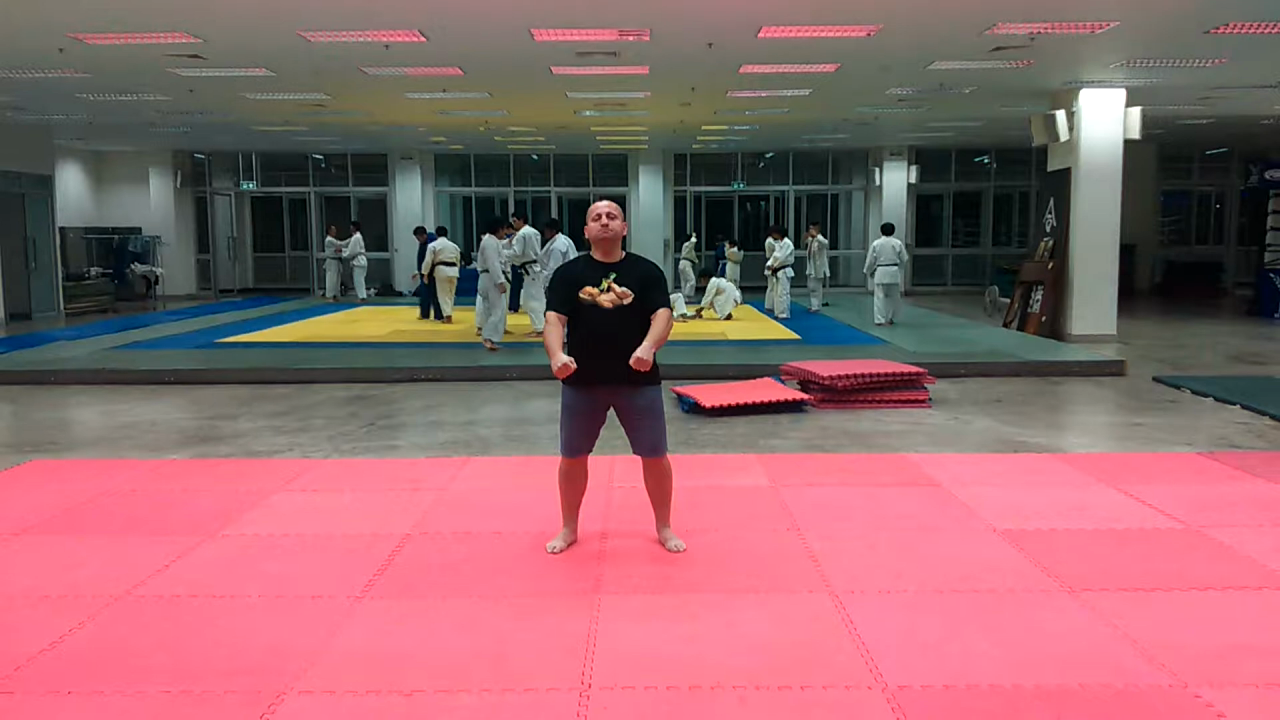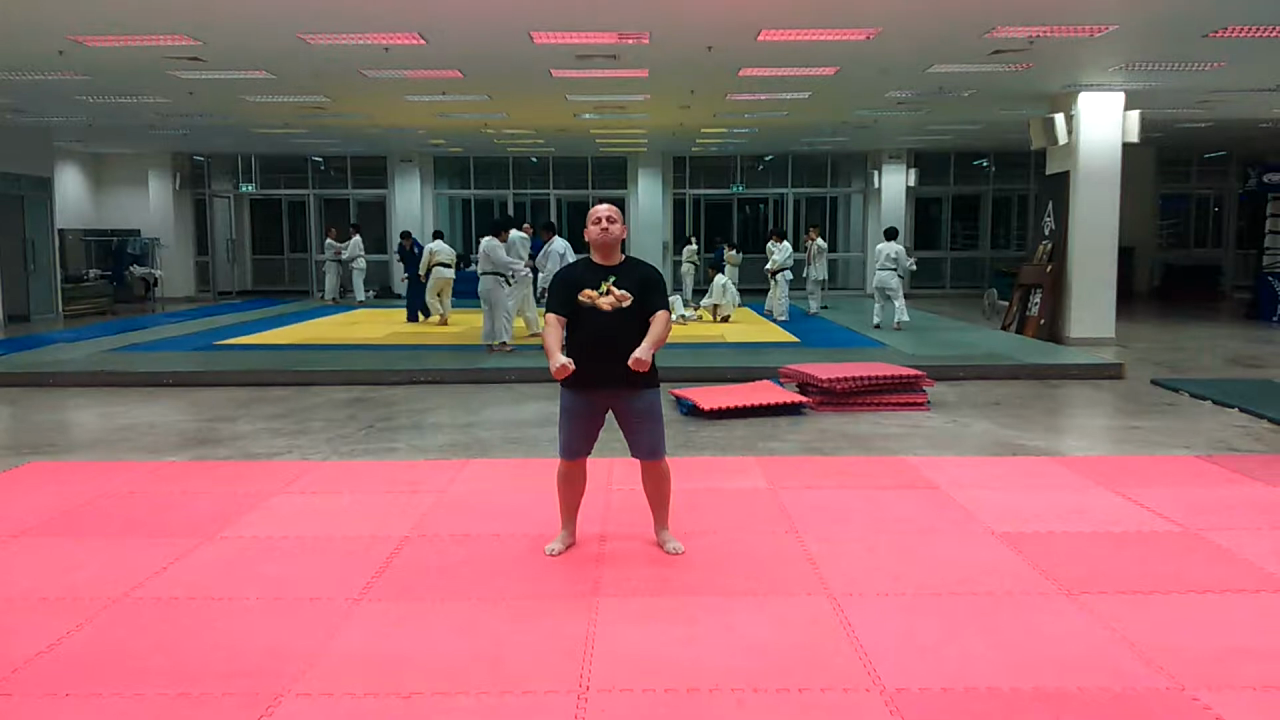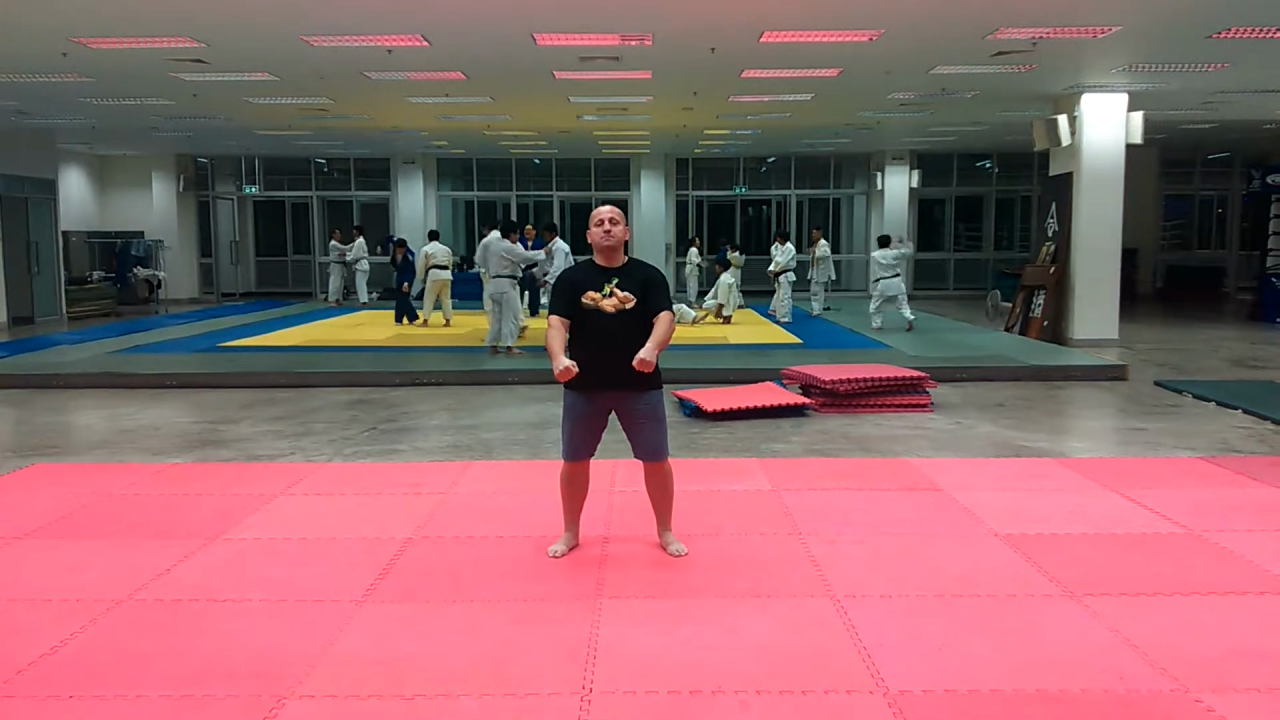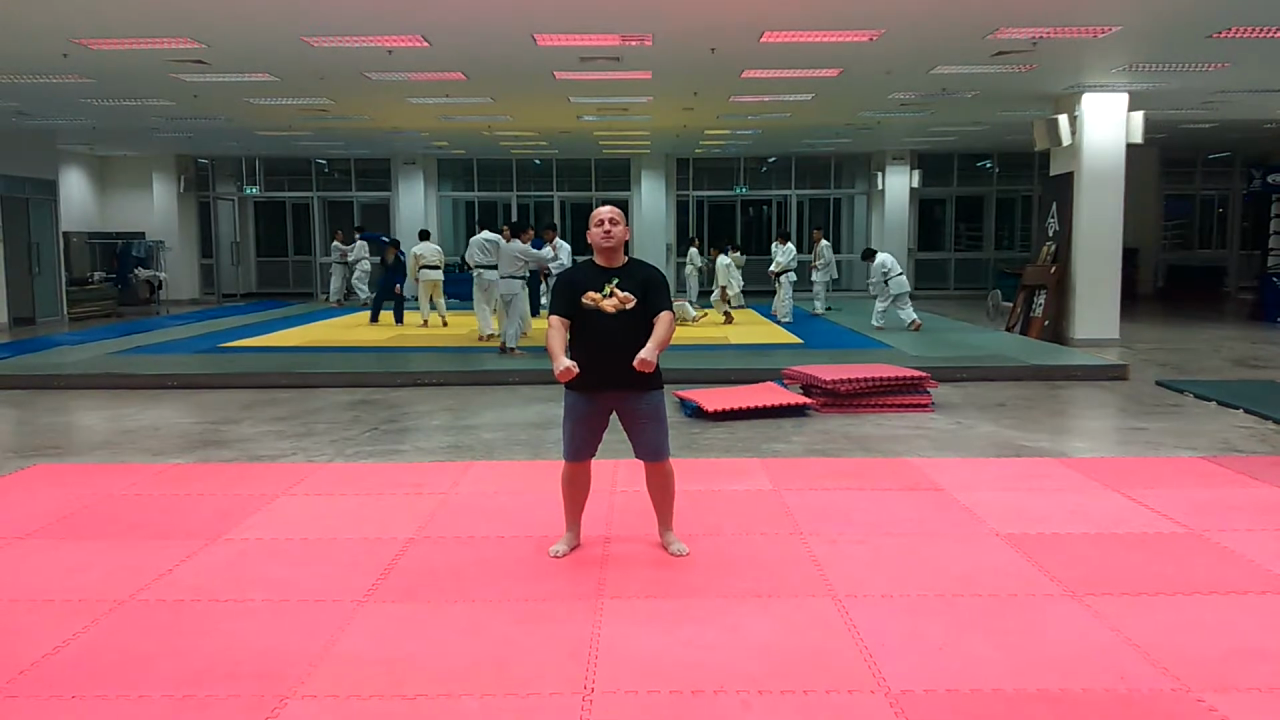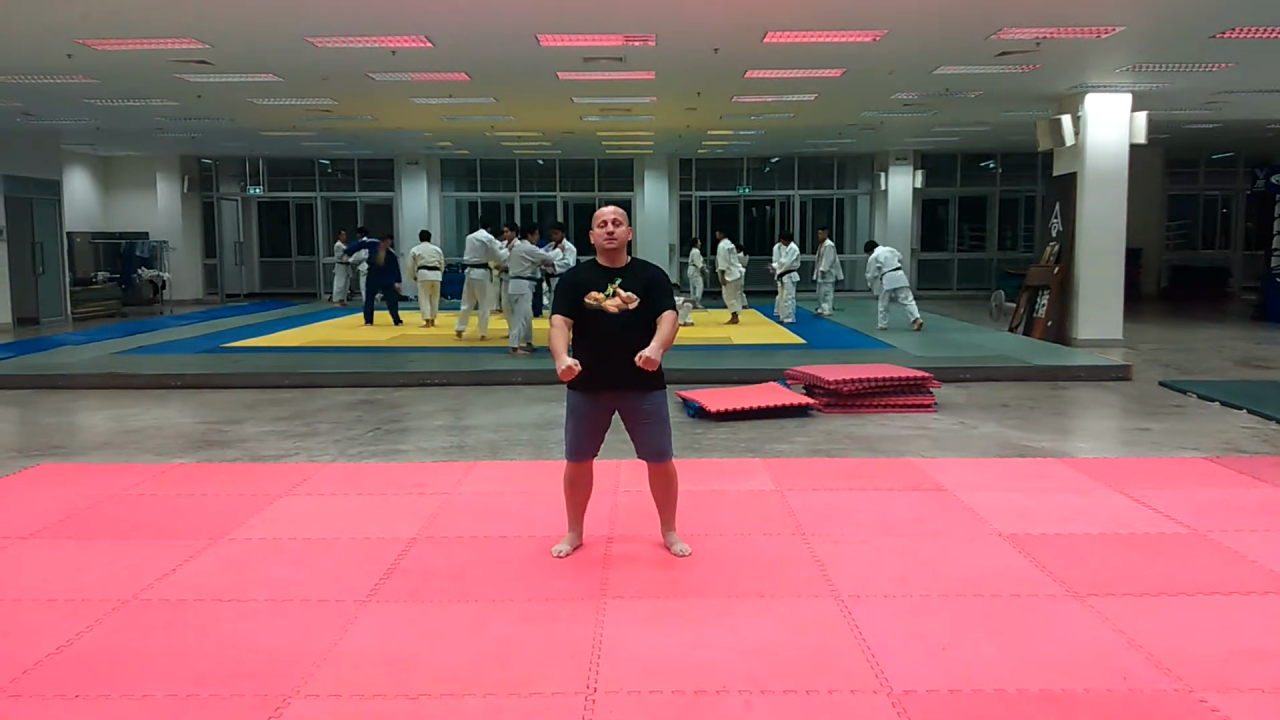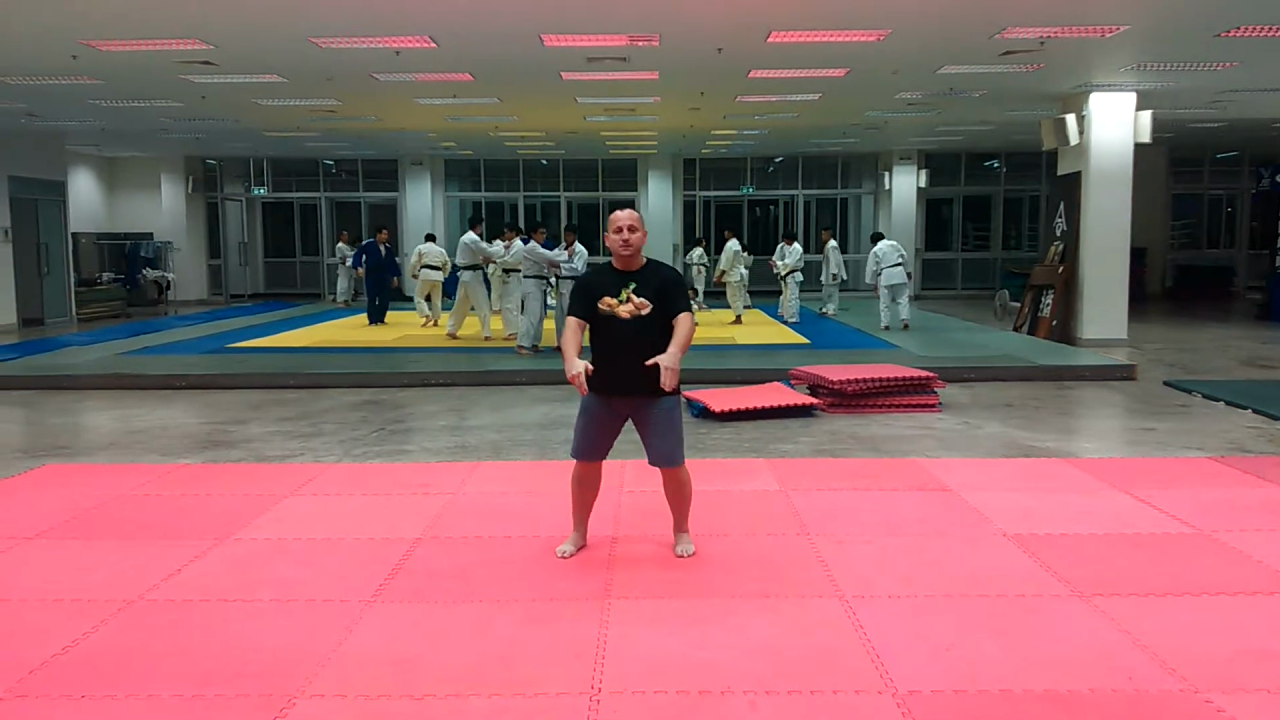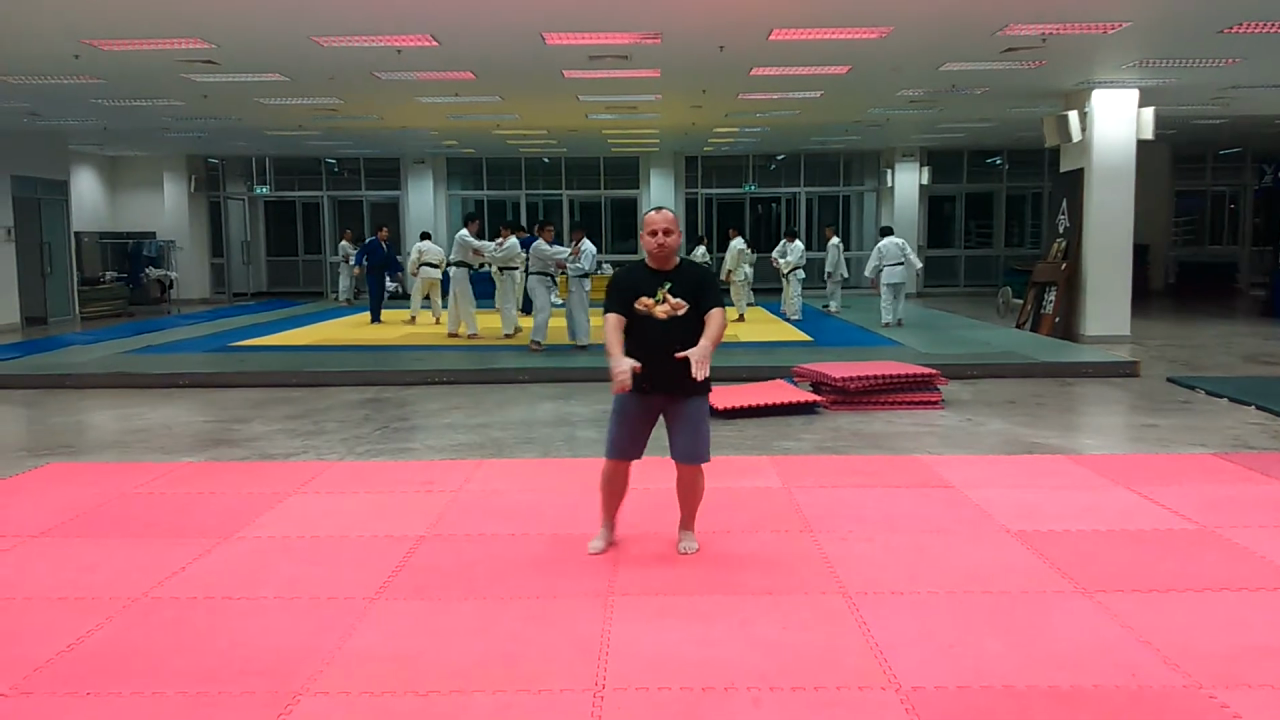
dt=0.3s
person 1, frame 1
left shoulder: (646, 271)
right shoulder: (569, 272)
left elbow: (662, 314)
right elbow: (554, 318)
left wrist: (648, 347)
right wrist: (556, 354)
left hip: (638, 380)
right hip: (582, 381)
left knee: (655, 456)
right knee: (573, 456)
left ankle: (664, 527)
right ankle: (569, 528)
person 1, frame 2
left shoulder: (645, 274)
right shoulder: (568, 276)
left elbow: (661, 317)
right elbow: (554, 321)
left wrist: (647, 348)
right wrist: (555, 356)
left hip: (637, 383)
right hip: (581, 384)
left knee: (653, 458)
right knee: (571, 459)
left ankle: (662, 530)
right ankle: (567, 531)
person 1, frame 3
left shoulder: (648, 275)
right shoulder: (571, 277)
left elbow: (665, 318)
right elbow: (557, 322)
left wrist: (651, 349)
right wrist: (559, 358)
left hip: (640, 385)
right hip: (584, 386)
left knee: (656, 460)
right knee: (575, 461)
left ankle: (665, 531)
right ankle: (570, 533)
person 1, frame 4
left shoulder: (648, 275)
right shoulder: (571, 278)
left elbow: (665, 318)
right elbow: (557, 323)
left wrist: (652, 348)
right wrist: (559, 358)
left hip: (640, 385)
right hip: (584, 386)
left knee: (657, 459)
right knee: (575, 461)
left ankle: (666, 531)
right ankle: (572, 533)
person 1, frame 5
left shoulder: (651, 275)
right shoulder: (574, 278)
left elbow: (668, 317)
right elbow: (560, 322)
left wrist: (656, 347)
right wrist: (561, 357)
left hip: (643, 385)
right hip: (587, 385)
left knee: (660, 460)
right knee: (578, 460)
left ankle: (669, 531)
right ankle: (574, 533)
person 1, frame 6
left shoulder: (666, 277)
right shoulder: (590, 281)
left elbow: (684, 319)
right elbow: (574, 323)
left wrist: (673, 353)
right wrist: (572, 360)
left hip: (657, 389)
right hip: (603, 388)
left knee: (671, 464)
right knee: (586, 461)
left ankle: (682, 531)
right ankle: (579, 533)
person 1, frame 7
left shoulder: (700, 277)
right shoulder: (625, 278)
left elbow: (716, 316)
right elbow: (613, 321)
left wrist: (704, 347)
right wrist: (617, 359)
left hip: (687, 387)
right hip: (637, 386)
left knee: (690, 463)
right knee: (617, 459)
left ankle: (686, 528)
right ankle: (607, 527)
